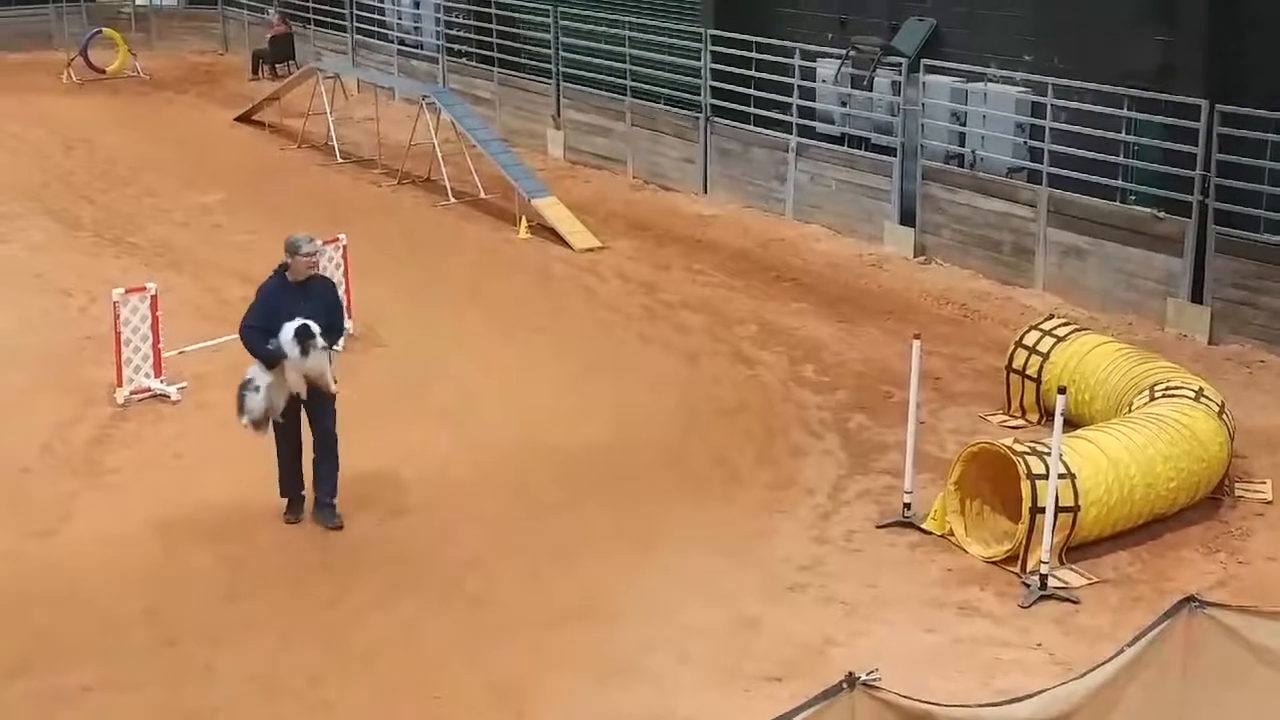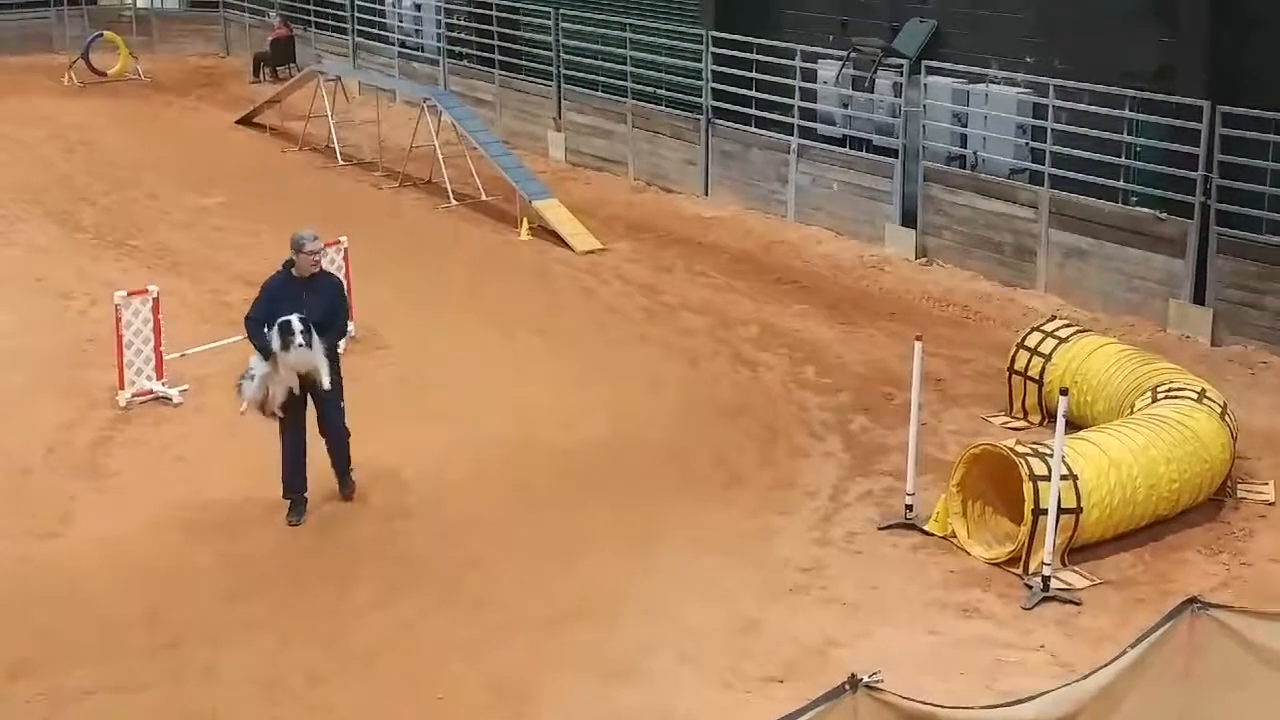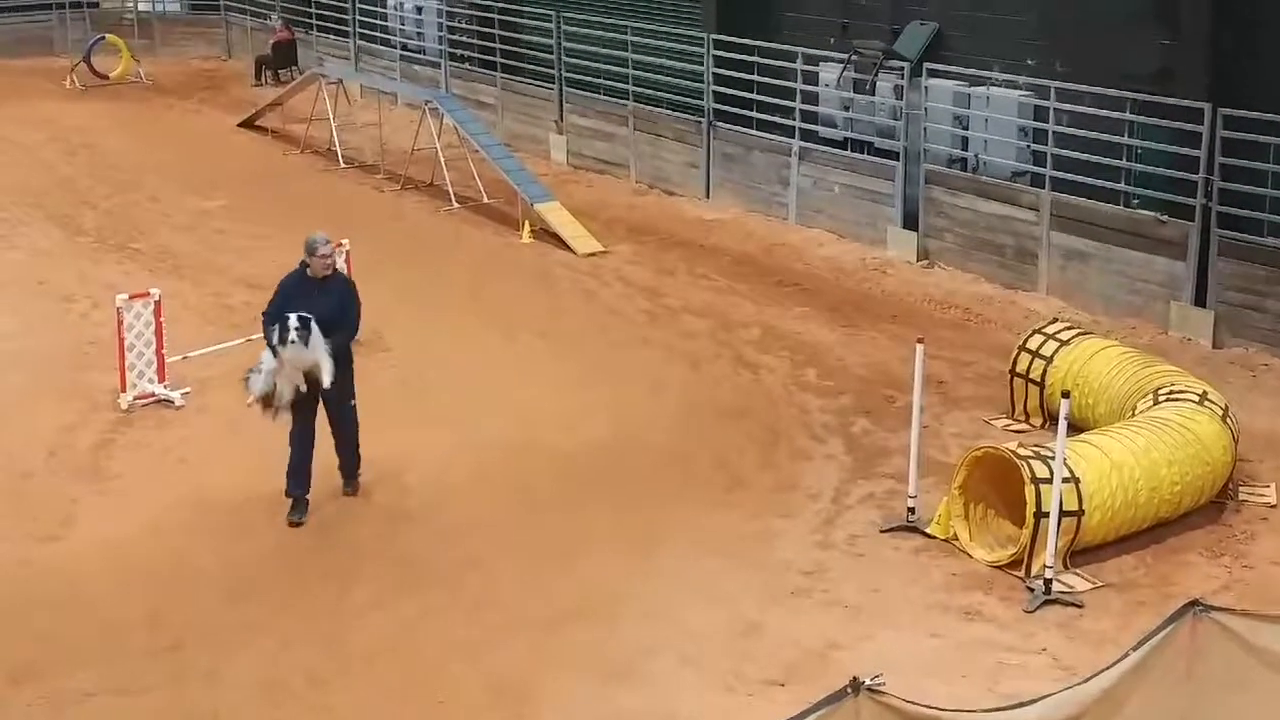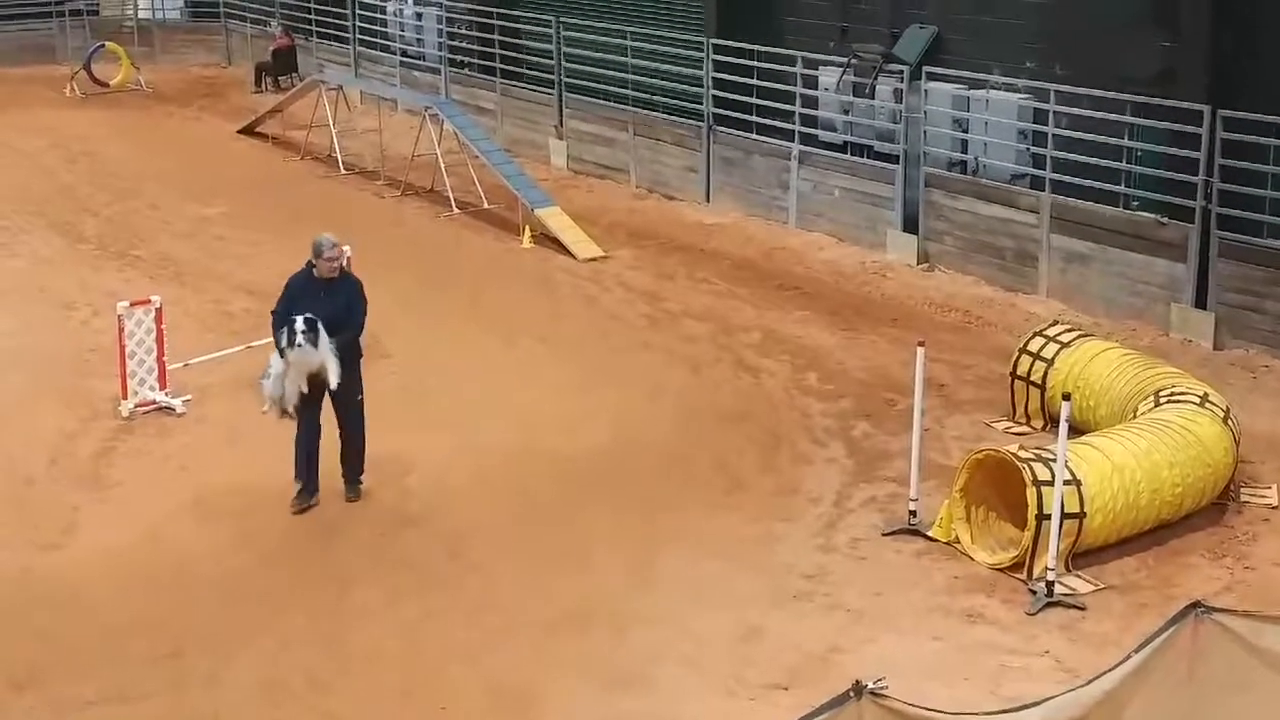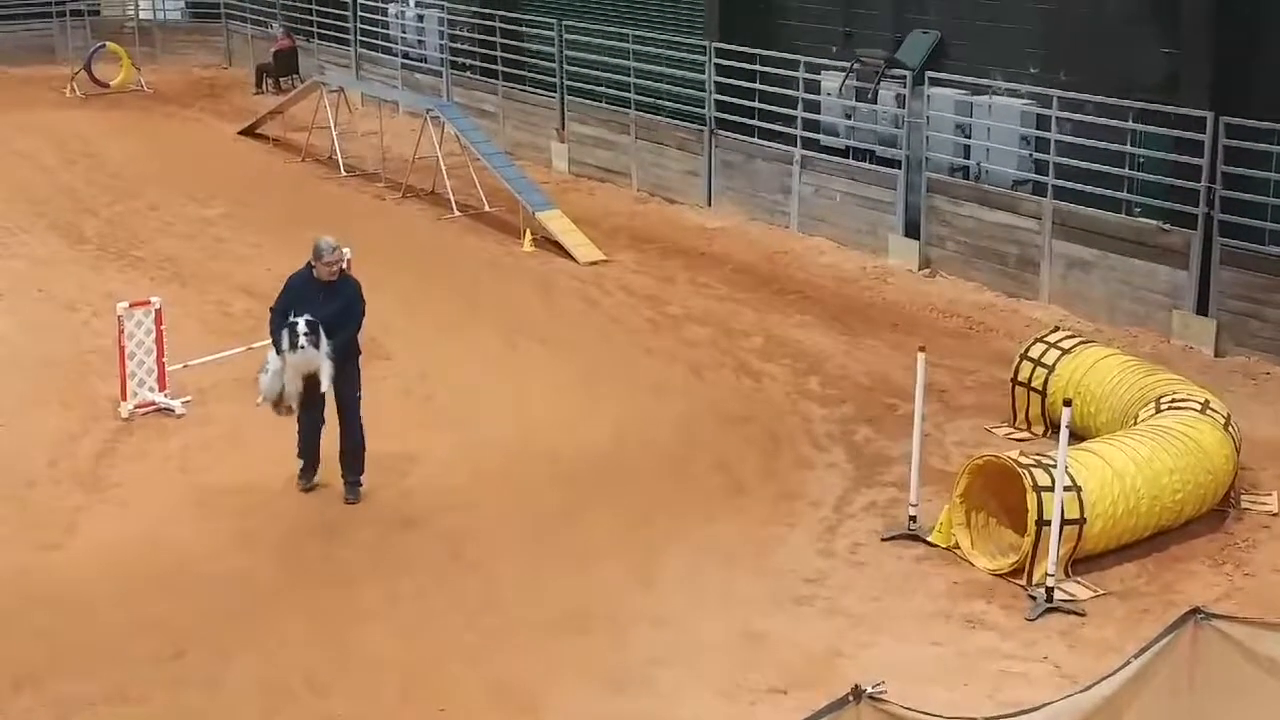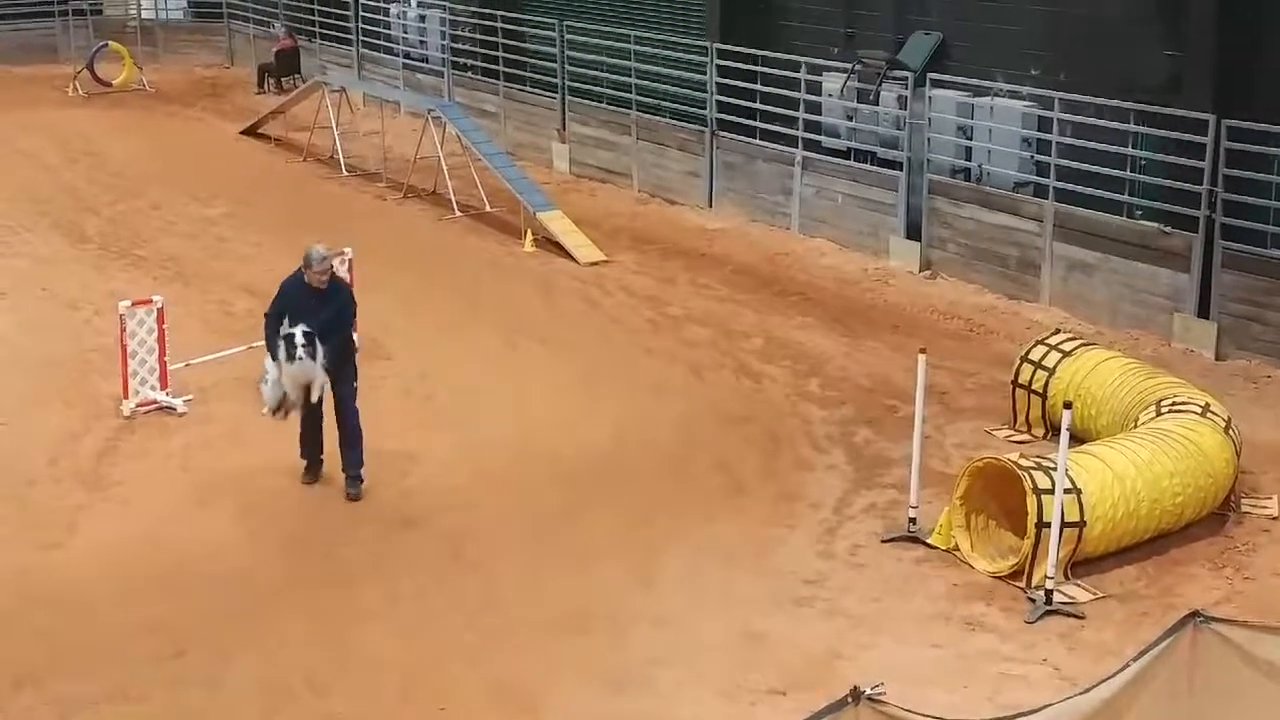
dt=0.2s
person 1, frame 1
left shoulder: (325, 287)
right shoulder: (271, 290)
left elbow: (336, 328)
right elbow: (248, 331)
right wrist: (272, 357)
left knee: (326, 435)
right knee: (287, 438)
left ankle: (325, 503)
right ankle: (294, 498)
person 1, frame 2
left shoulder: (331, 284)
right shoulder: (276, 285)
left elbow: (340, 326)
right elbow: (253, 322)
left wrist: (319, 347)
right wrist: (269, 351)
left hip: (324, 366)
left knee: (334, 426)
right knee: (292, 434)
left ankle: (344, 476)
right ankle: (296, 498)
person 1, frame 3
left shoulder: (343, 285)
right shoulder: (291, 284)
left elbow: (350, 328)
right elbow: (270, 319)
left wrist: (326, 348)
right wrist: (280, 349)
left hip: (336, 365)
left knee: (344, 423)
right knee: (301, 430)
left ankle: (350, 474)
right ankle: (298, 498)
person 1, frame 4
left shoulder: (351, 285)
right shoulder: (298, 283)
left elbow: (356, 327)
right elbow: (279, 318)
left wrist: (332, 348)
right wrist: (286, 348)
left hip: (344, 362)
left knee: (351, 421)
right knee: (307, 422)
left ankle: (352, 479)
right ankle: (307, 486)
person 1, frame 5
left shoulder: (350, 286)
right shoulder: (297, 282)
left elbow: (353, 327)
right elbow: (278, 315)
left wrist: (329, 349)
right wrist: (282, 347)
left hip: (343, 359)
left knee: (350, 417)
right knee: (309, 414)
left ankle: (352, 479)
right ankle: (309, 465)
person 1, frame 6
left shoulder: (342, 290)
right shoulder: (290, 287)
left elbow: (345, 330)
right elbow: (272, 319)
left wrist: (324, 356)
right wrist: (276, 354)
left hip: (339, 356)
left knee: (347, 411)
right knee: (310, 410)
left ankle: (353, 475)
right ankle: (312, 462)
